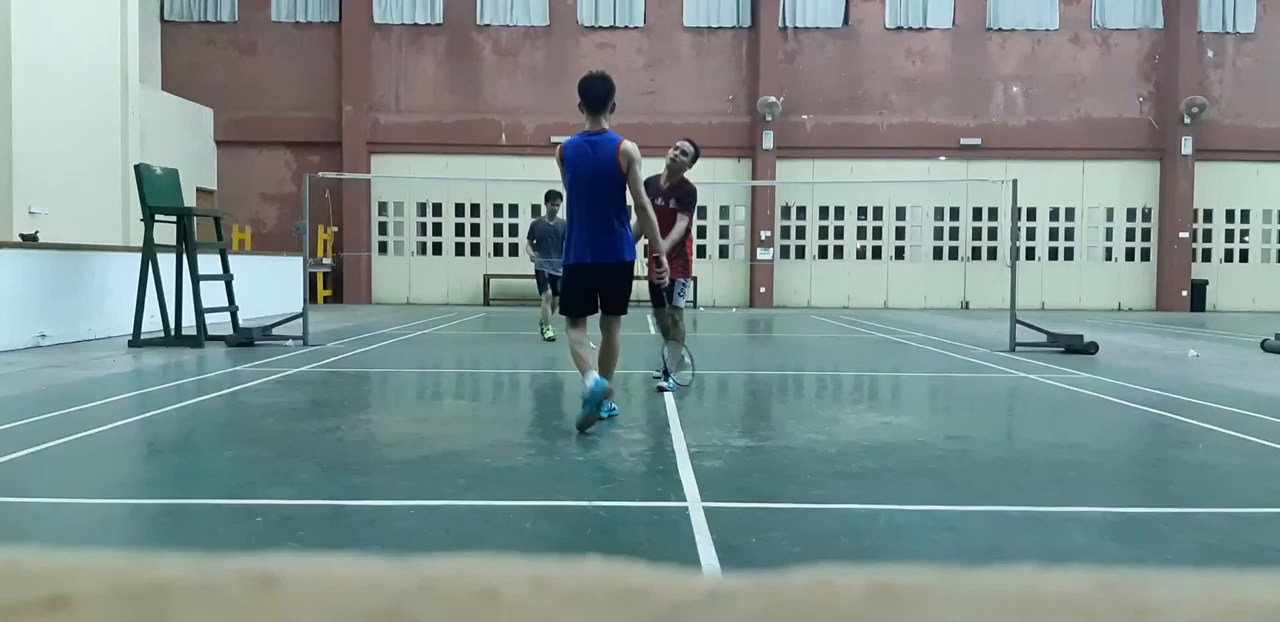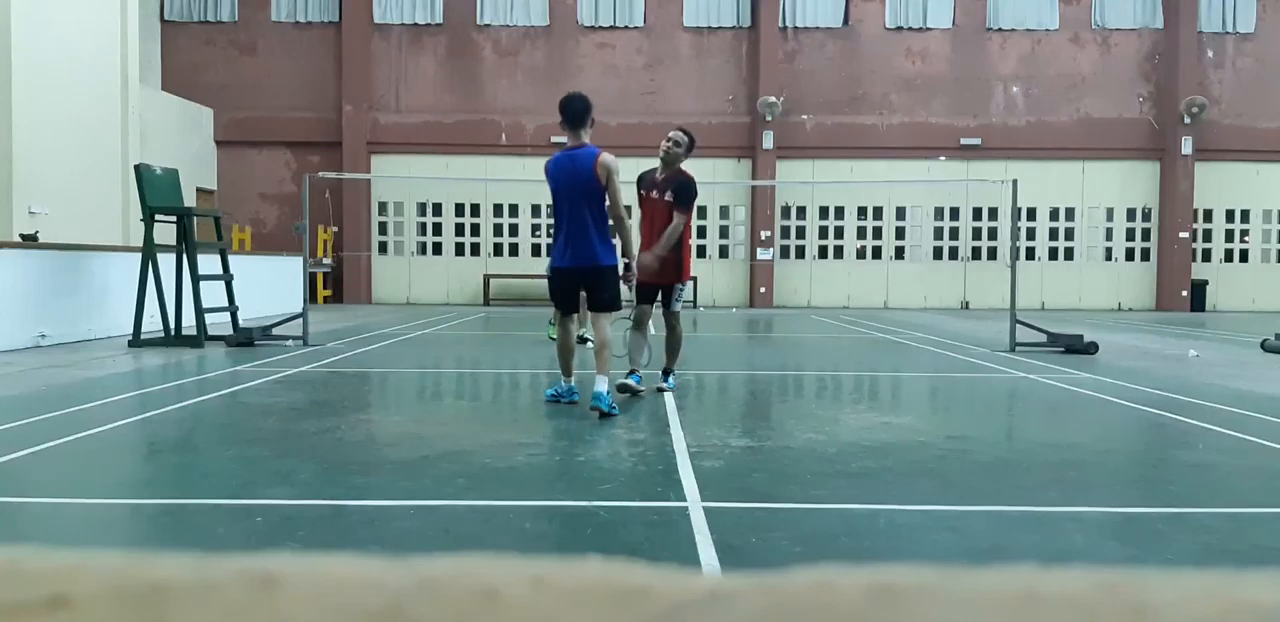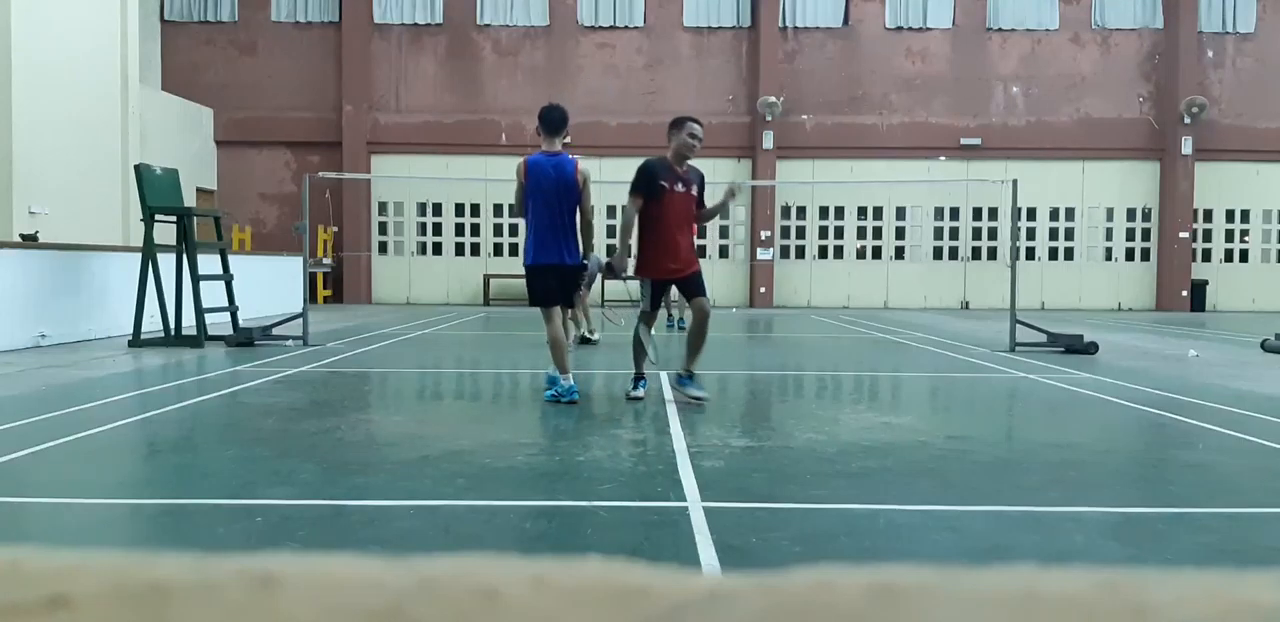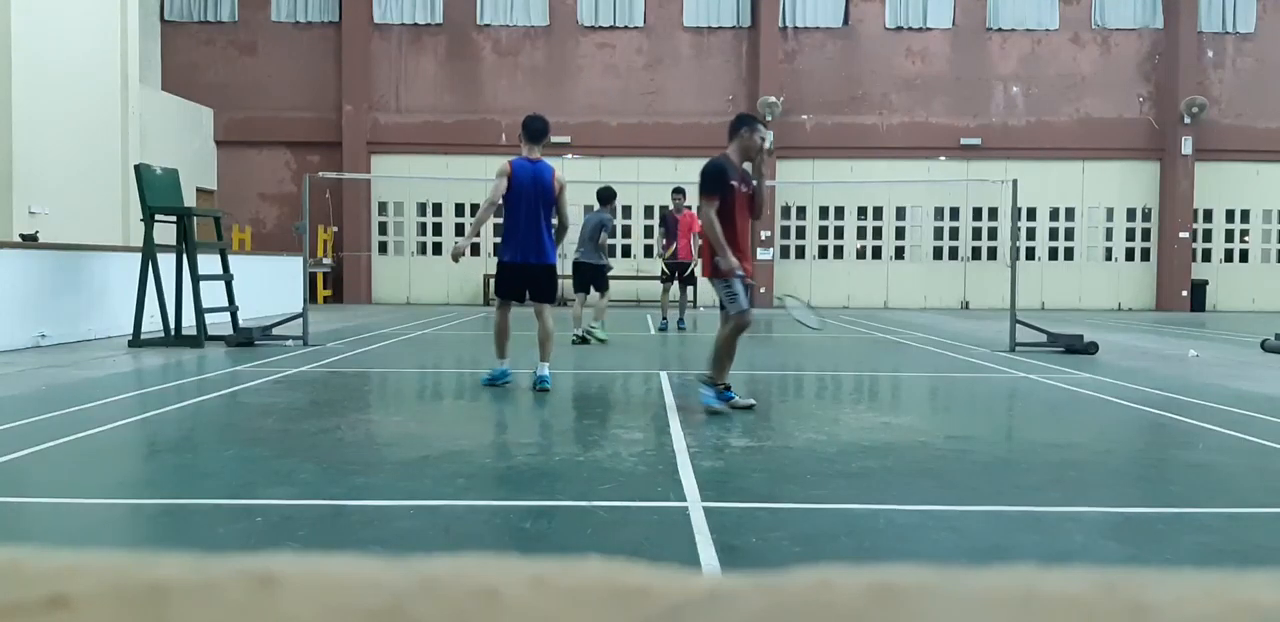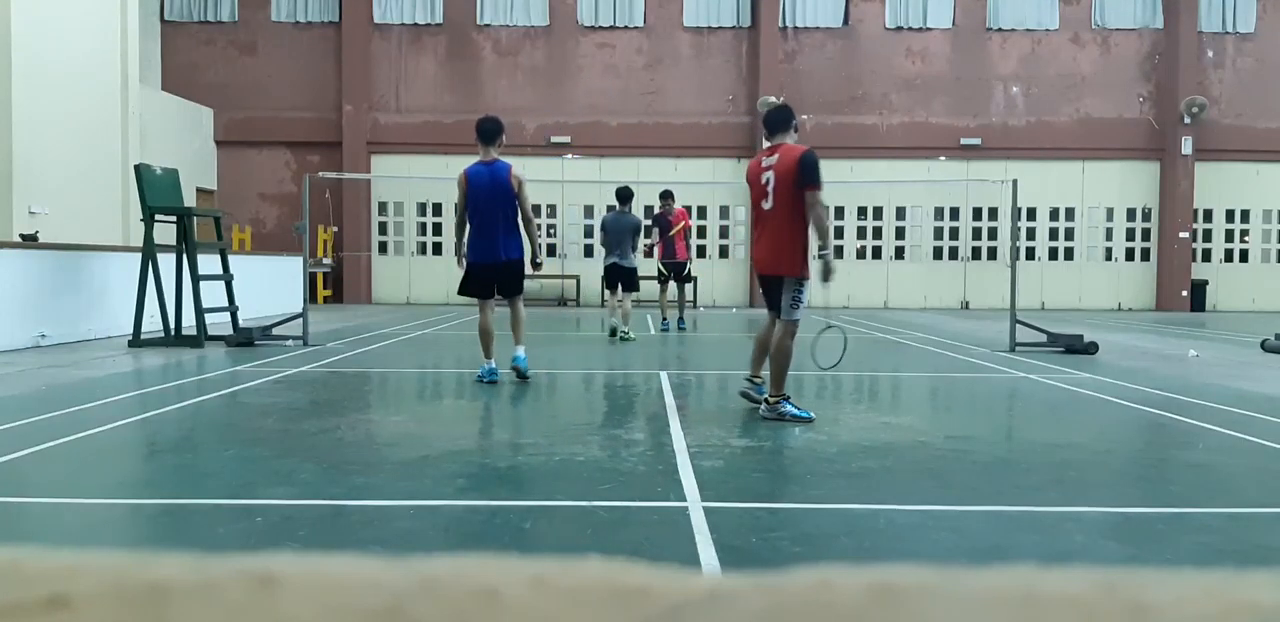
dt=0.5s
person 1, frame 1
left shoulder: (564, 151)
right shoulder: (626, 150)
right elbow: (642, 207)
right wrist: (659, 255)
left hip: (578, 255)
right hip: (617, 253)
left knee: (575, 326)
right knee: (610, 325)
left ankle: (595, 381)
right ankle: (602, 400)
person 1, frame 2
left shoulder: (551, 165)
right shoulder: (605, 161)
right elbow: (618, 215)
right wrist: (630, 258)
left hip: (563, 259)
right hip: (600, 258)
left knee: (565, 321)
right knee: (600, 323)
left ankle: (566, 385)
right ankle: (600, 390)
person 1, frame 3
left shoulder: (525, 166)
right shoulder: (579, 170)
left elbow: (520, 210)
right elbow: (586, 220)
right wrist: (586, 257)
left hip: (539, 256)
right hip: (569, 257)
left knee: (552, 317)
right knee: (560, 316)
left ankle: (566, 383)
right ankle: (558, 374)
person 1, frame 4
left shoulder: (508, 168)
right shoulder: (556, 177)
left elbow: (491, 203)
right elbow: (563, 222)
left wrist: (466, 239)
left hip: (512, 255)
right hip: (544, 257)
left knee: (503, 308)
right knee: (543, 312)
left ankle: (501, 367)
right ankle: (543, 372)
person 1, frame 5
left shoulder: (466, 176)
right shoulder: (513, 174)
left elbow: (461, 219)
right elbow: (527, 216)
left wrist: (459, 250)
right wrist: (535, 251)
left hip: (480, 254)
right hip: (511, 253)
left knee: (486, 309)
right knee: (516, 303)
left ankle: (489, 367)
right ankle: (519, 355)
person 2, frame 1
left shoulder: (687, 190)
right shoulder: (649, 183)
left elbow: (682, 225)
left wrist: (665, 246)
left hip: (678, 263)
right hip: (656, 262)
left knee: (674, 314)
right knee: (660, 315)
left ankle: (670, 371)
right ankle: (672, 359)
person 2, frame 2
left shoulder: (685, 182)
right shoulder: (644, 178)
left elbow: (678, 224)
left wrist: (656, 255)
right wrist: (639, 255)
left hip: (673, 265)
right hip: (647, 264)
left knee: (672, 319)
right knee: (639, 316)
left ankle: (669, 372)
right ankle: (635, 374)
person 2, frame 3
left shoulder: (696, 175)
right shoulder: (651, 168)
left elbow: (700, 217)
right elbow: (631, 211)
left wrist: (723, 204)
right wrist: (621, 250)
left hip: (686, 261)
right hip: (653, 262)
left knee: (703, 310)
right knee: (647, 318)
left ankle: (687, 375)
right ankle: (639, 377)
person 2, frame 4
left shoulder: (744, 174)
right shoulder: (717, 167)
left elbow: (755, 214)
right elbow: (708, 214)
left wrist: (760, 174)
right wrist: (725, 255)
left hip: (741, 262)
right hip: (725, 262)
left knee: (732, 321)
right knee: (741, 319)
left ankle: (720, 387)
right ankle: (710, 381)
person 2, frame 5
left shoulder: (755, 163)
right shoulder: (803, 156)
right elbow: (814, 207)
right wrist: (825, 251)
left hip: (762, 257)
right hip: (789, 258)
left knee: (774, 320)
right knee: (787, 326)
left ankle: (754, 379)
right ankle: (775, 400)
